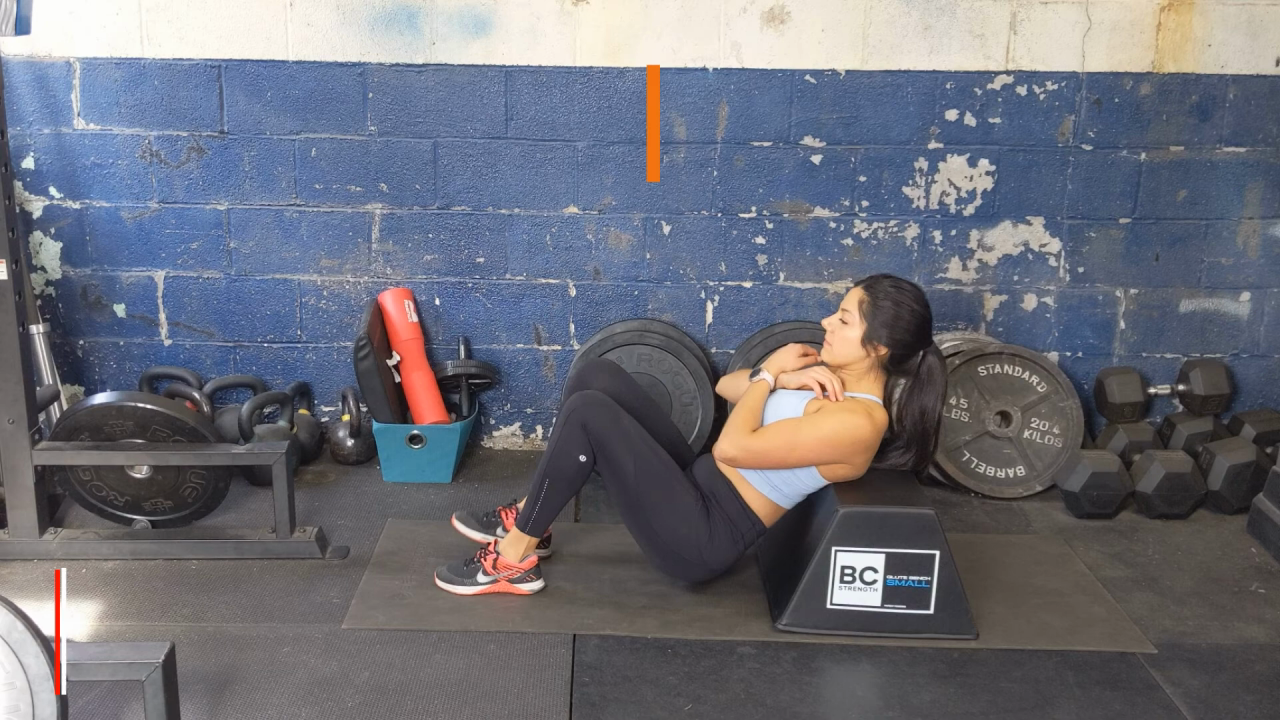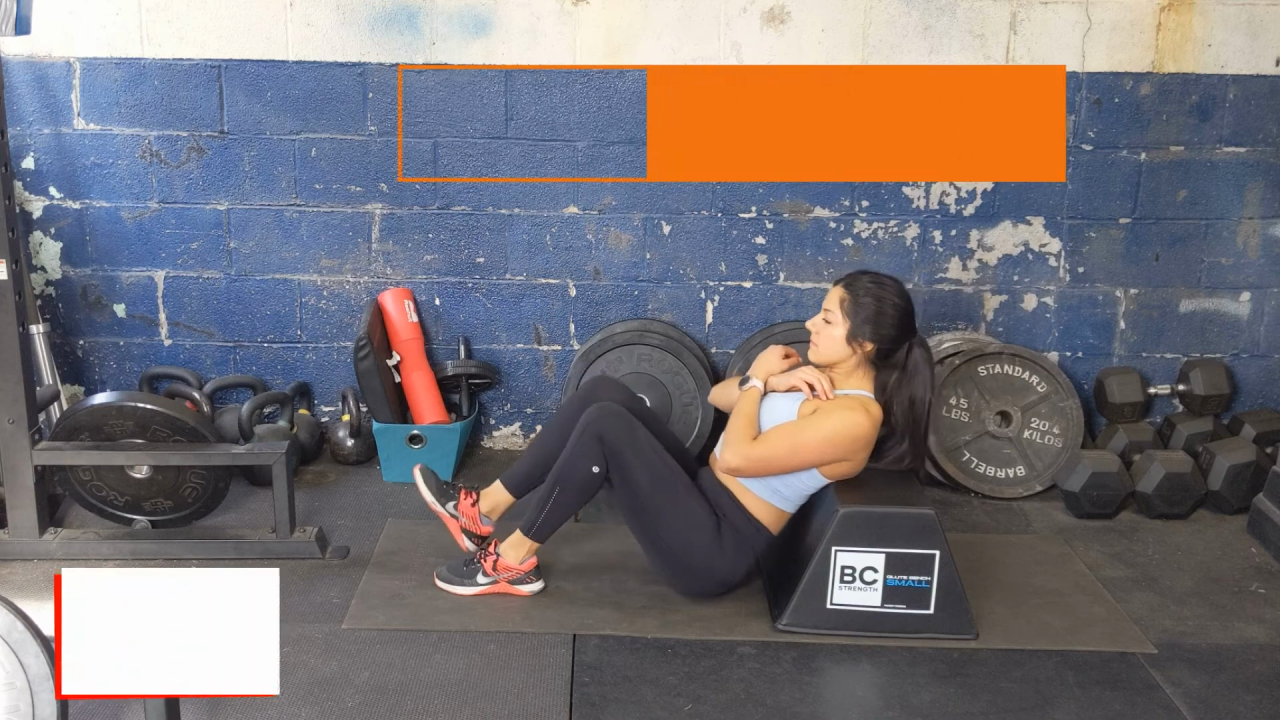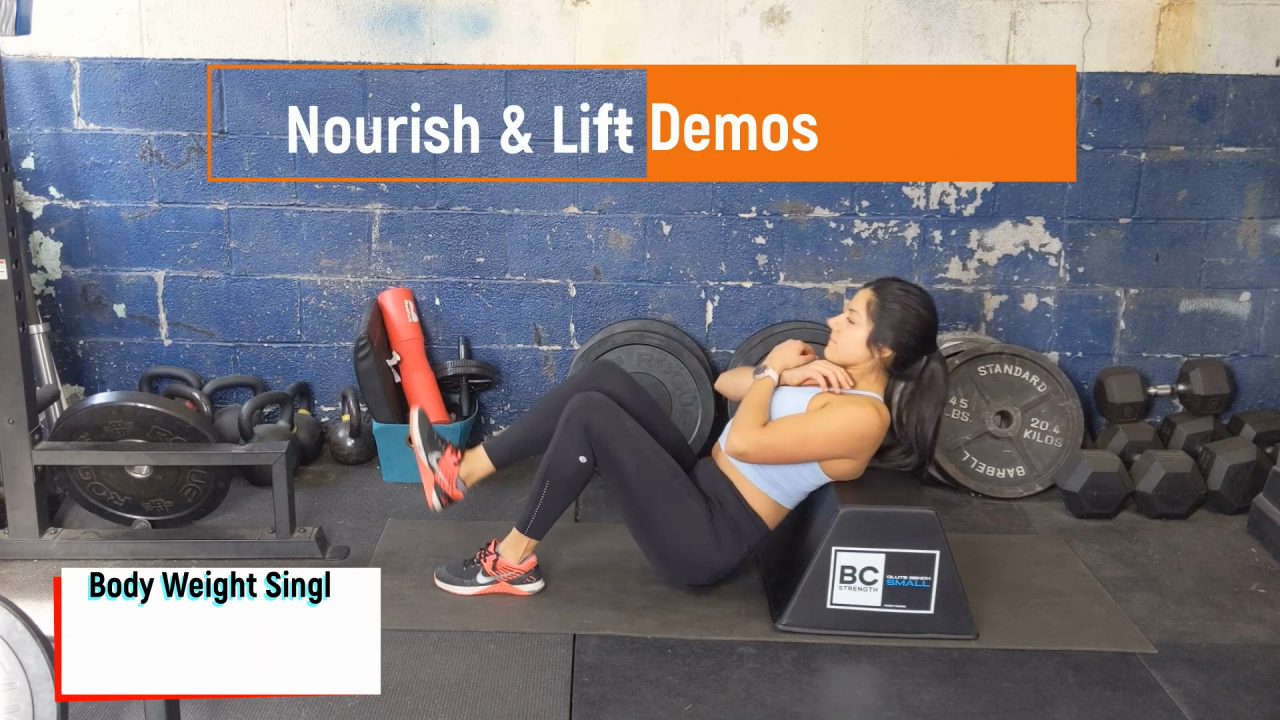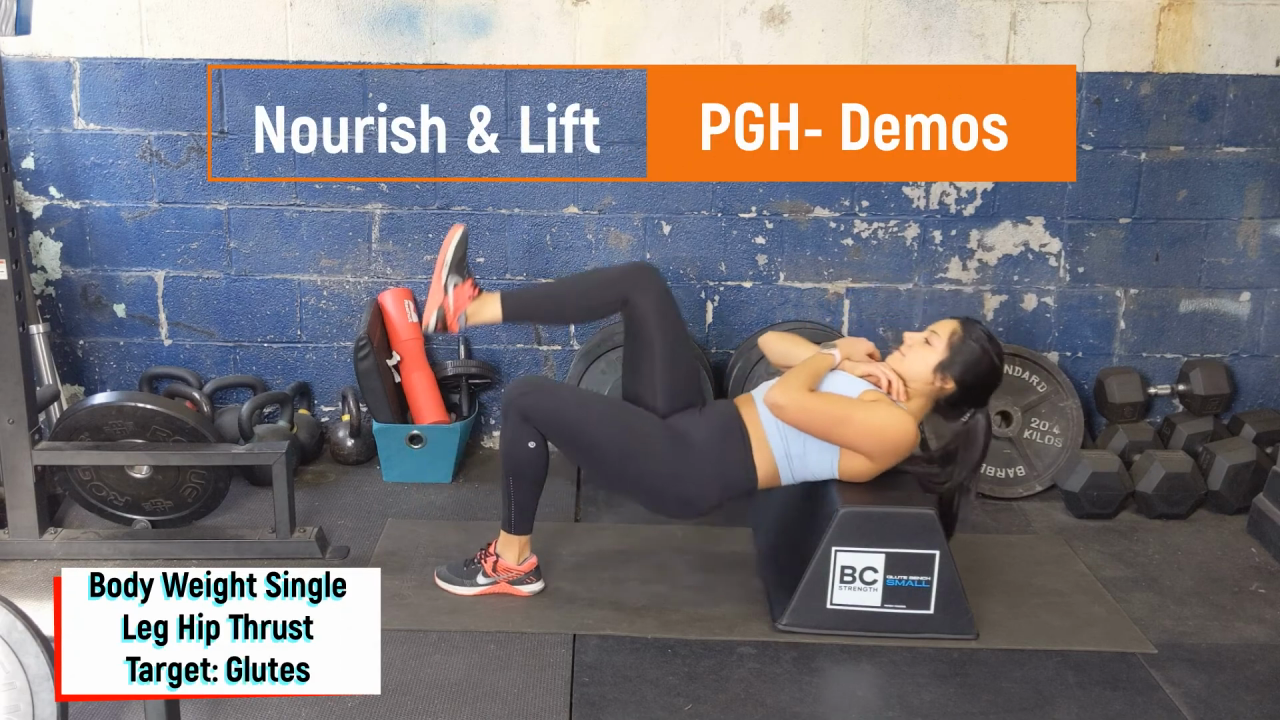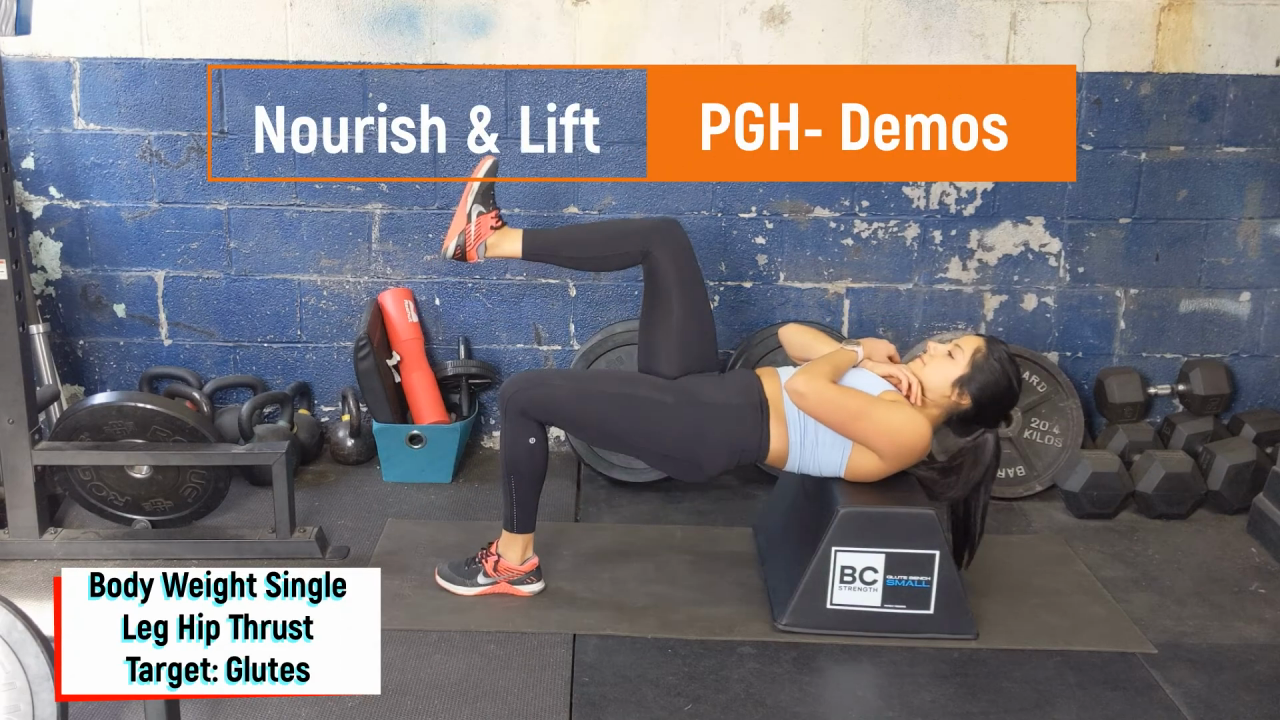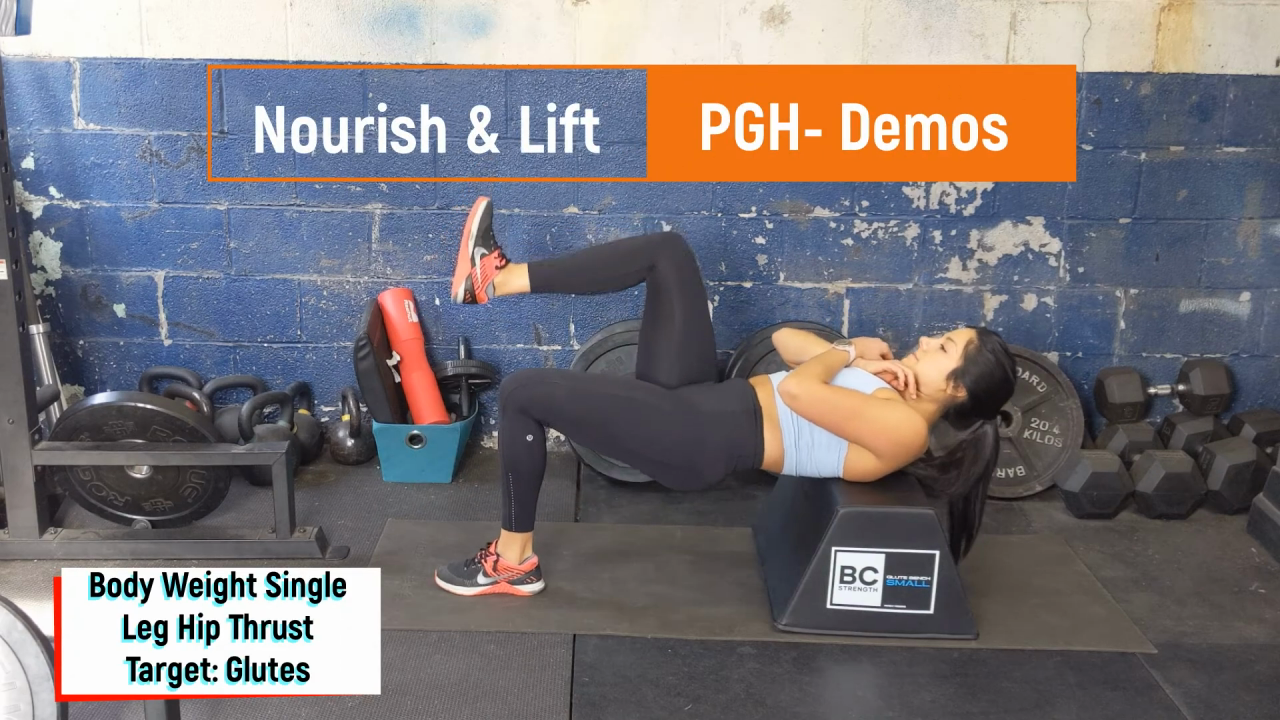
dt=0.7s
person 1, frame 1
left shoulder: (857, 421)
right shoulder: (837, 376)
left elbow: (733, 445)
right elbow: (725, 386)
left wrist: (770, 374)
right wrist: (784, 377)
left hip: (703, 535)
right hip: (698, 483)
left knee: (588, 411)
right knee: (597, 375)
left ankle: (514, 558)
right ankle: (530, 518)
person 1, frame 2
left shoulder: (854, 418)
right shoulder: (826, 377)
left elbow: (735, 457)
right elbow: (717, 397)
left wrist: (758, 380)
right wrist: (773, 382)
left hip: (714, 549)
right hip: (701, 494)
left knee: (605, 423)
right knee: (603, 391)
left ankle: (513, 560)
right ankle: (484, 509)
person 1, frame 3
left shoulder: (862, 416)
right shoulder: (838, 380)
left elbow: (743, 441)
right elbow: (724, 383)
left wrist: (772, 371)
right wrist: (785, 374)
left hip: (704, 537)
right hip: (696, 482)
left knee: (588, 411)
right knee: (602, 378)
left ankle: (513, 561)
right ankle: (460, 471)
person 1, frame 4
left shoulder: (894, 427)
right shoulder: (877, 383)
left elbow: (782, 399)
right elbow: (771, 342)
left wrist: (833, 356)
right wrist: (840, 356)
left hip: (687, 467)
right hip: (691, 425)
left knee: (526, 398)
right knee: (640, 281)
left ankle: (511, 562)
right ankle: (473, 308)
person 1, frame 5
left shoulder: (909, 432)
right shoulder: (896, 395)
left elbow: (805, 387)
right elbow: (790, 335)
left wrist: (855, 353)
right wrist: (861, 355)
left hip: (703, 430)
right hip: (702, 391)
left knee: (523, 394)
right knee: (663, 237)
left ankle: (514, 562)
right ankle: (492, 241)
person 1, frame 6
left shoulder: (904, 429)
right shoulder: (890, 393)
left elbow: (798, 388)
right elbow: (786, 339)
left wrist: (846, 352)
right wrist: (852, 356)
left hip: (698, 438)
right hip: (699, 398)
left knee: (522, 392)
right knee: (667, 250)
left ankle: (513, 561)
right ankle: (497, 278)
